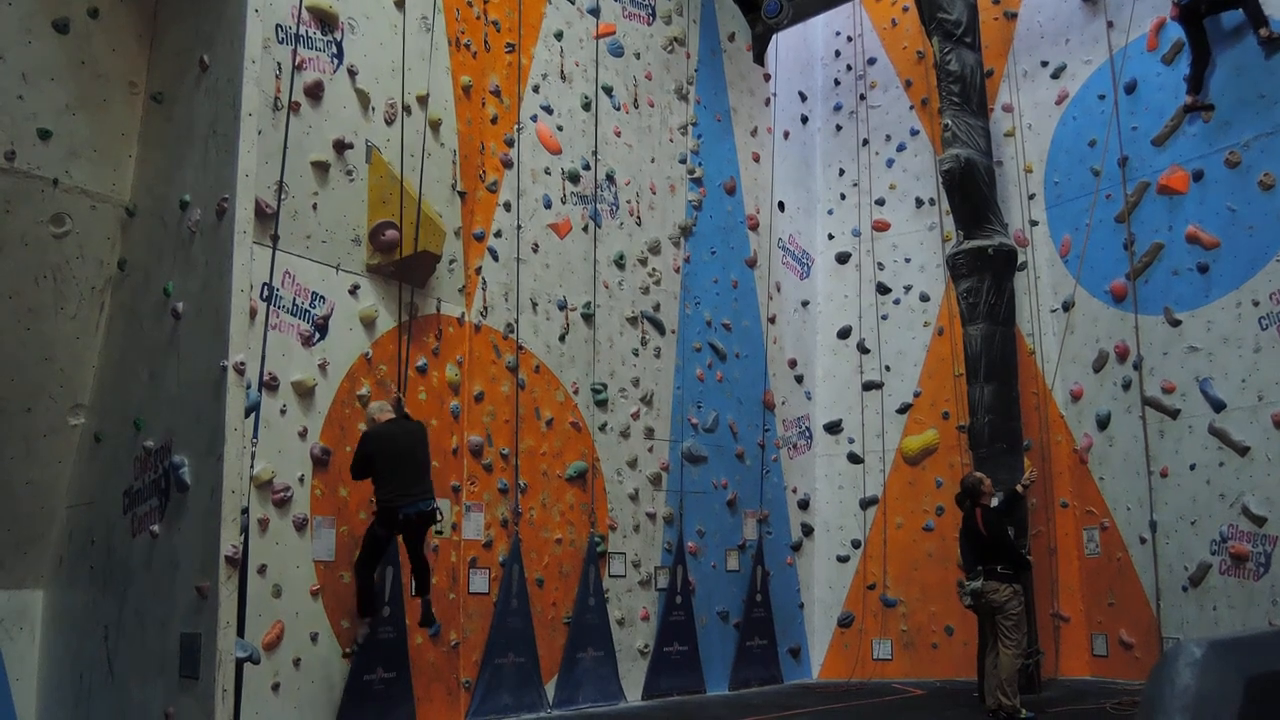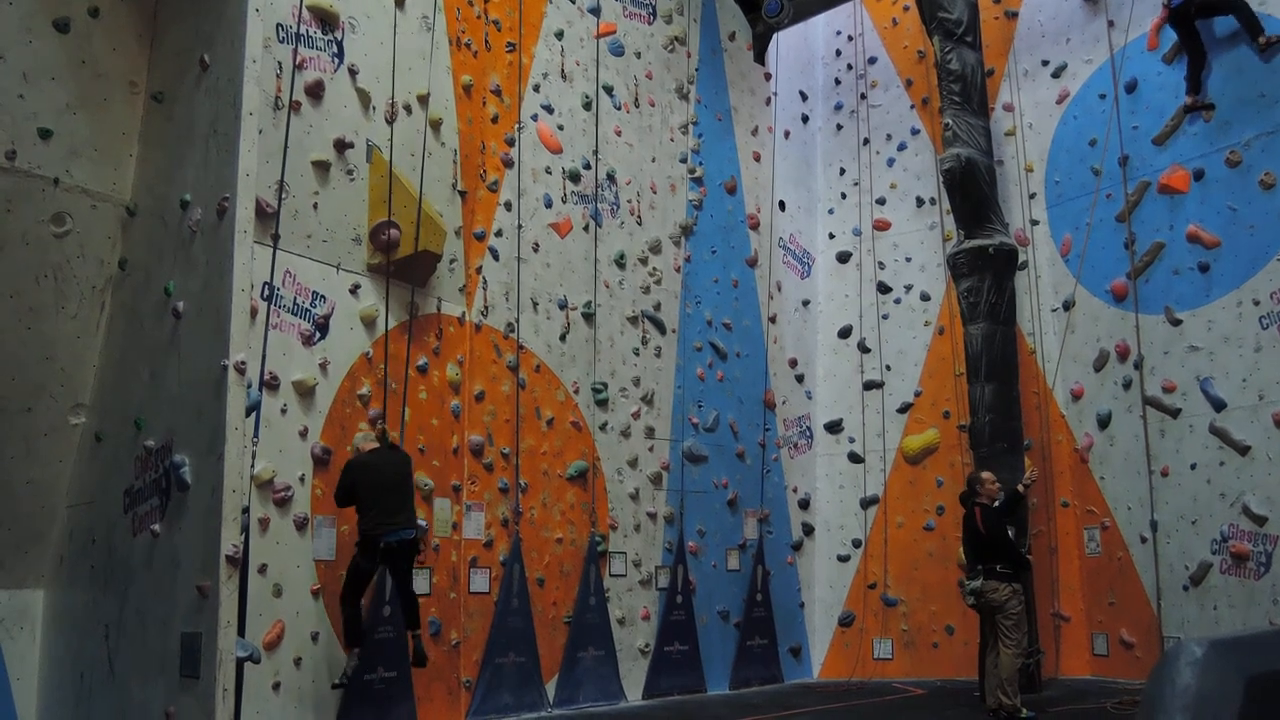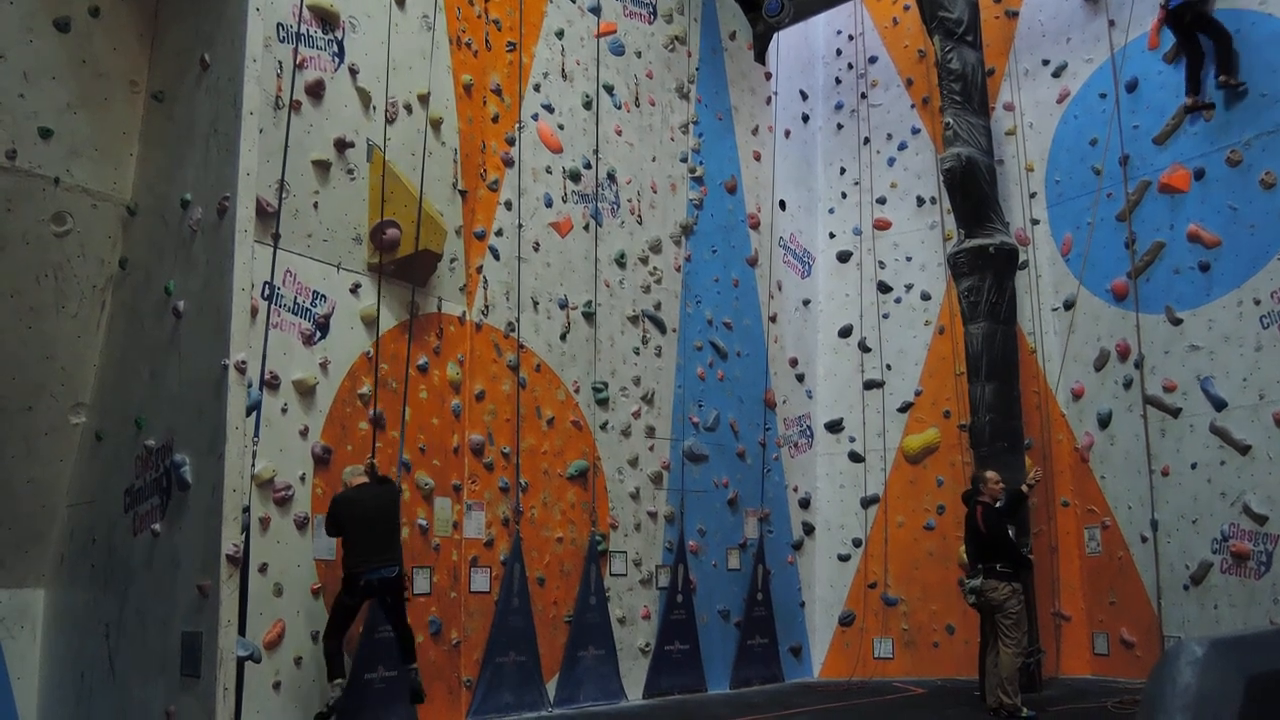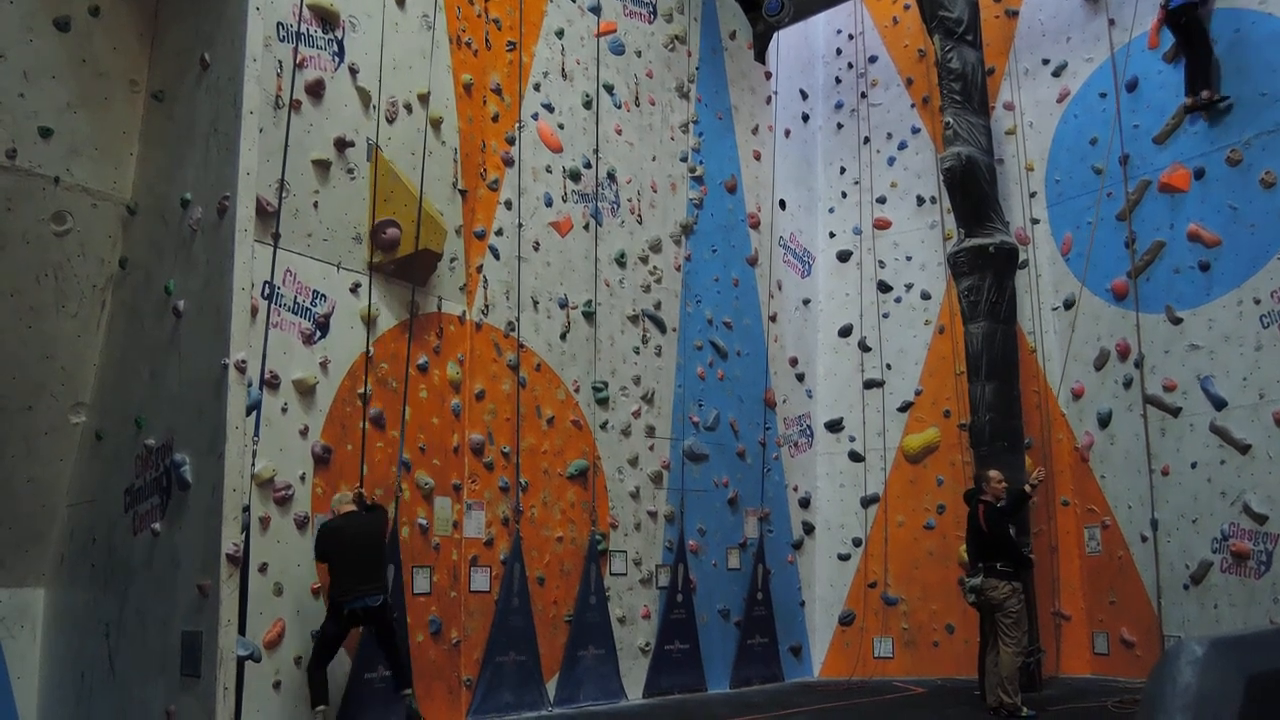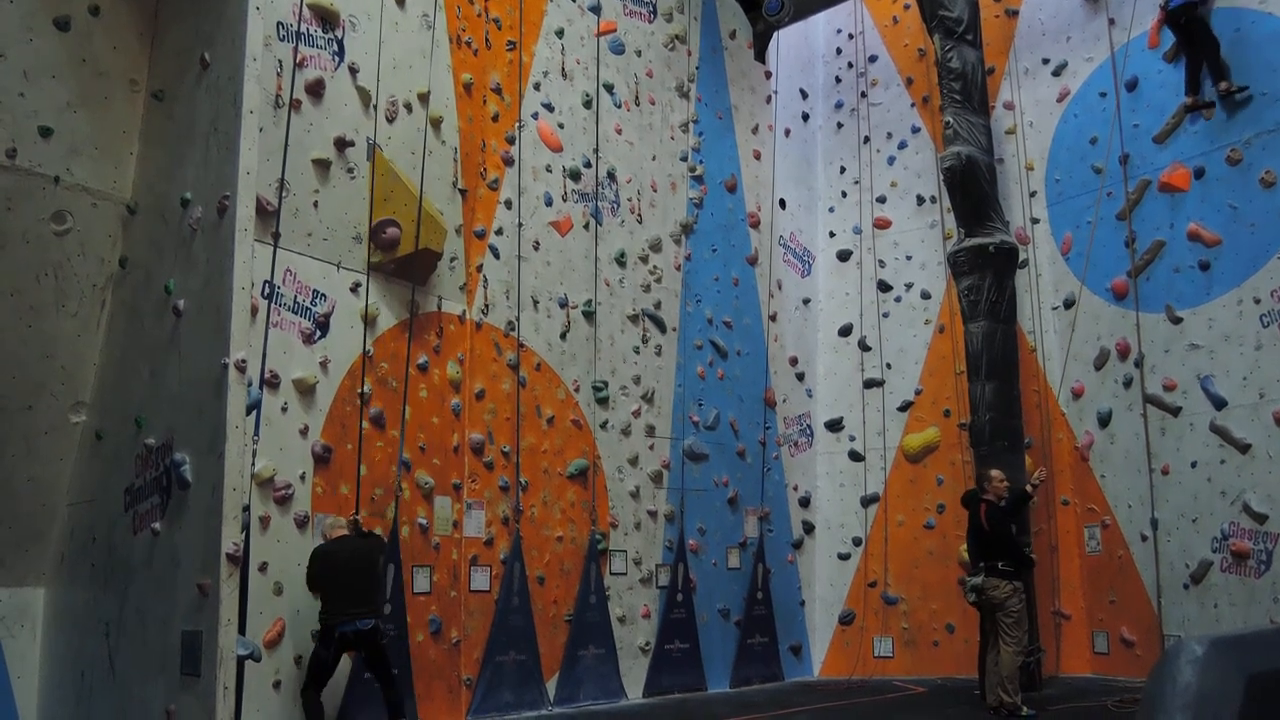
dt=0.3s
person 1, frame 1
left shoulder: (972, 515)
right shoulder: (987, 517)
left elbow: (1003, 509)
right elbow: (1007, 547)
left wrist: (1023, 485)
right wrist: (1027, 563)
left hip: (984, 586)
right hip: (1003, 585)
left knee: (993, 648)
right knee: (1011, 647)
person 1, frame 2
left shoulder: (974, 514)
right shoulder: (987, 516)
left elbow: (1004, 510)
right elbow: (1006, 547)
left wrist: (1023, 486)
right wrist: (1026, 563)
left hip: (985, 585)
right hip: (1002, 585)
left knee: (994, 647)
right knee: (1011, 646)
person 1, frame 3
left shoulder: (977, 512)
right shoulder: (987, 514)
left elbow: (1007, 510)
right elbow: (1006, 545)
left wrist: (1028, 486)
right wrist: (1027, 561)
left hip: (985, 584)
right hip: (1003, 584)
left knee: (994, 647)
right knee: (1012, 646)
person 1, frame 4
left shoulder: (979, 510)
right shoulder: (988, 513)
left elbow: (1009, 509)
right elbow: (1007, 544)
left wrist: (1031, 486)
right wrist: (1027, 561)
left hip: (986, 583)
right hip: (1003, 583)
left knee: (994, 646)
right knee: (1012, 645)
person 1, frame 5
left shoulder: (981, 510)
right shoulder: (991, 513)
left elbow: (1010, 509)
right elbow: (1010, 543)
left wrist: (1032, 486)
right wrist: (1029, 561)
left hip: (987, 582)
right hip: (1004, 583)
left knee: (994, 645)
right knee: (1012, 644)
left ankle: (995, 701)
right ankle: (1010, 704)
person 2, frame 1
left shoulder: (371, 435)
right shoulder: (418, 429)
left elbow: (357, 473)
right wrist: (399, 408)
left hip: (392, 512)
right hip: (425, 508)
left knee: (364, 567)
right knee: (416, 553)
left ankle: (363, 630)
right ankle: (426, 609)
person 2, frame 2
left shoulder: (355, 464)
right shoulder: (402, 459)
left elbow: (341, 500)
right wrist: (384, 439)
left hip: (375, 541)
right hip: (408, 537)
left knee: (350, 599)
right knee: (405, 588)
left ankle: (352, 662)
right ankle: (417, 645)
person 2, frame 3
left shoulder: (342, 499)
right shoulder: (389, 494)
left elbow: (331, 530)
right wrist: (374, 473)
left hip: (358, 579)
right hip: (392, 574)
left knee: (332, 636)
right knee: (400, 625)
left ankle: (336, 690)
right ankle: (414, 681)
person 2, frame 4
left shoulder: (329, 528)
right shoulder: (377, 523)
left elbow: (320, 556)
right wrist: (364, 502)
left hip: (343, 606)
right hip: (377, 602)
left knee: (317, 663)
right knee: (394, 653)
person 2, frame 5
left shoulder: (321, 553)
right shoulder: (370, 547)
left elbow: (313, 586)
right elbow: (380, 541)
right wrist: (360, 531)
left hip: (334, 630)
right hip: (368, 627)
left knee: (311, 690)
right knee: (387, 681)
